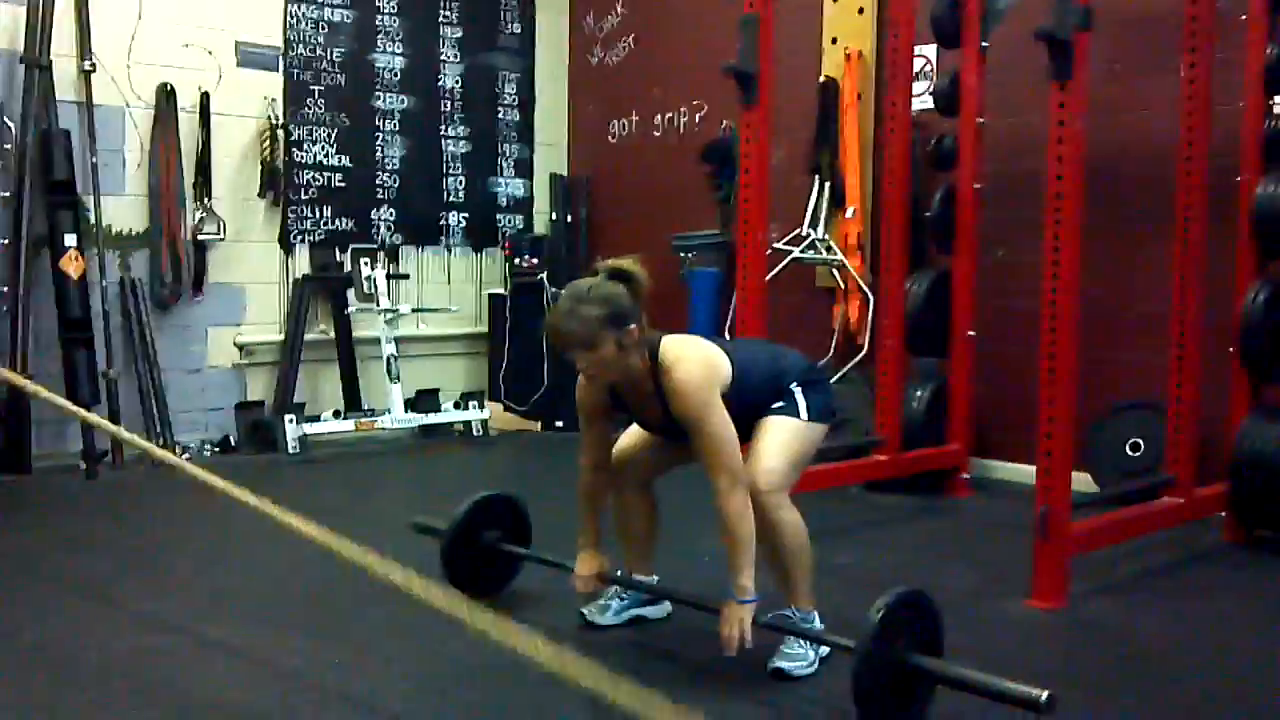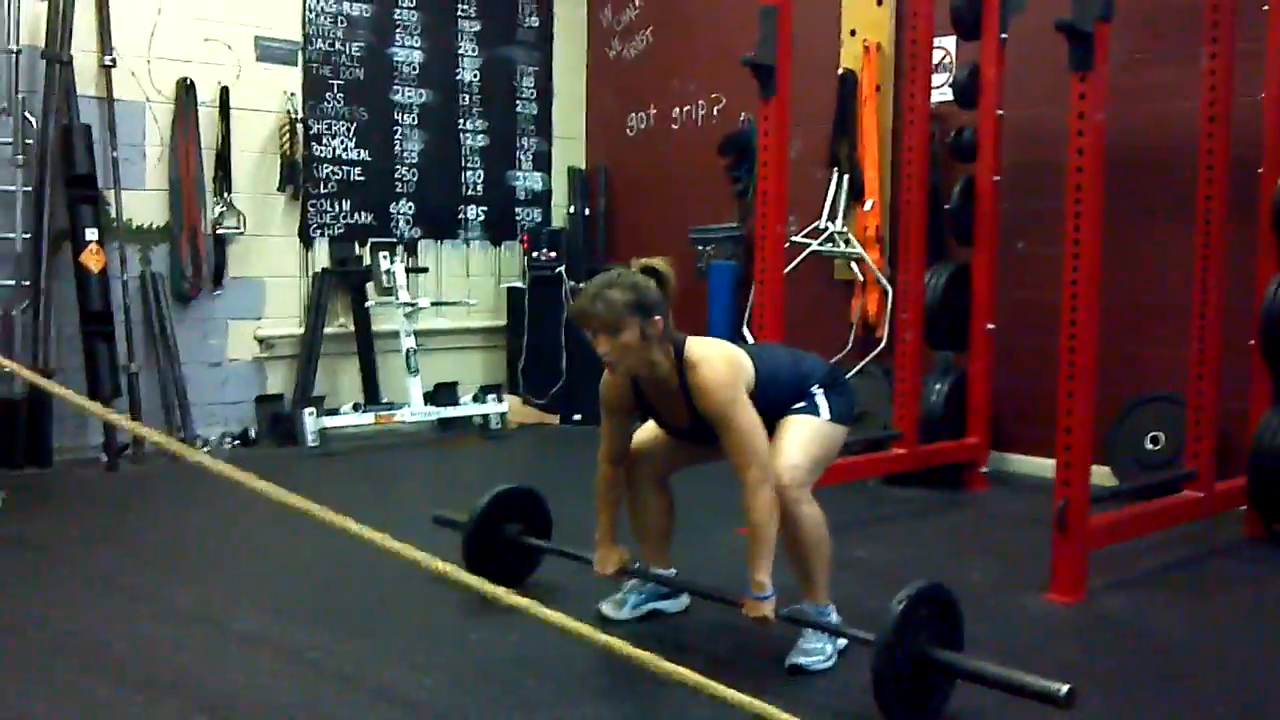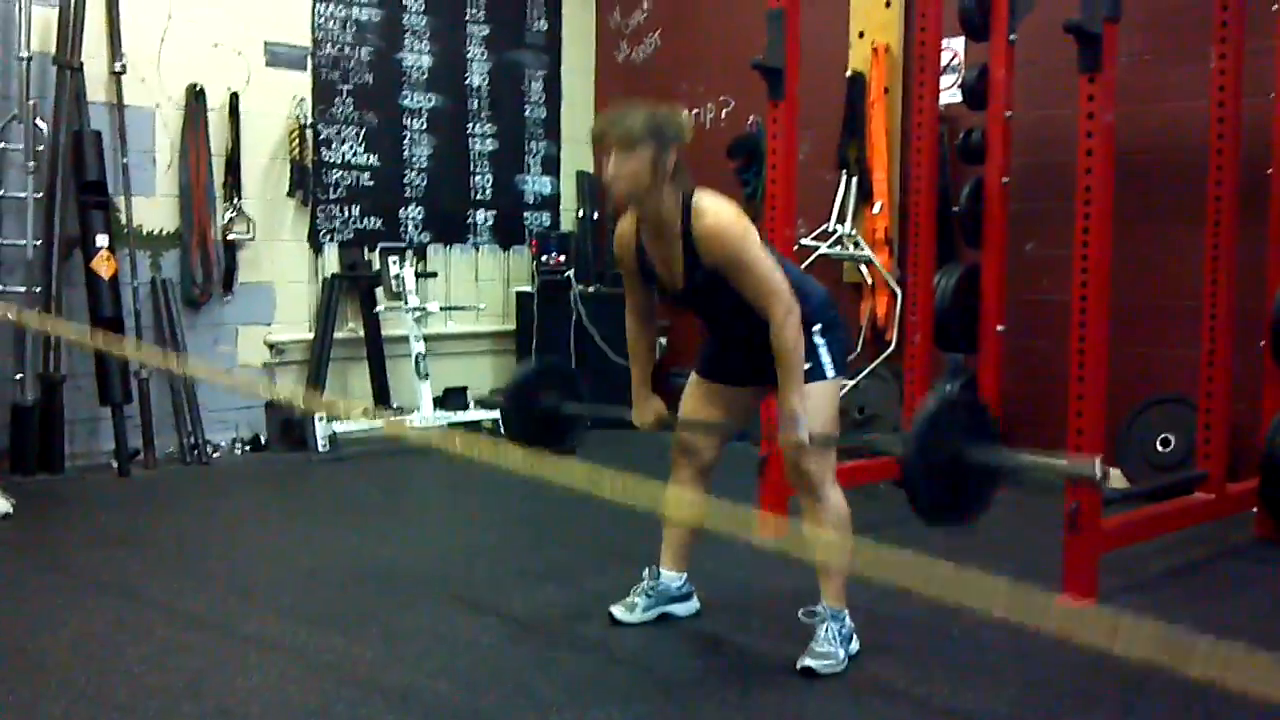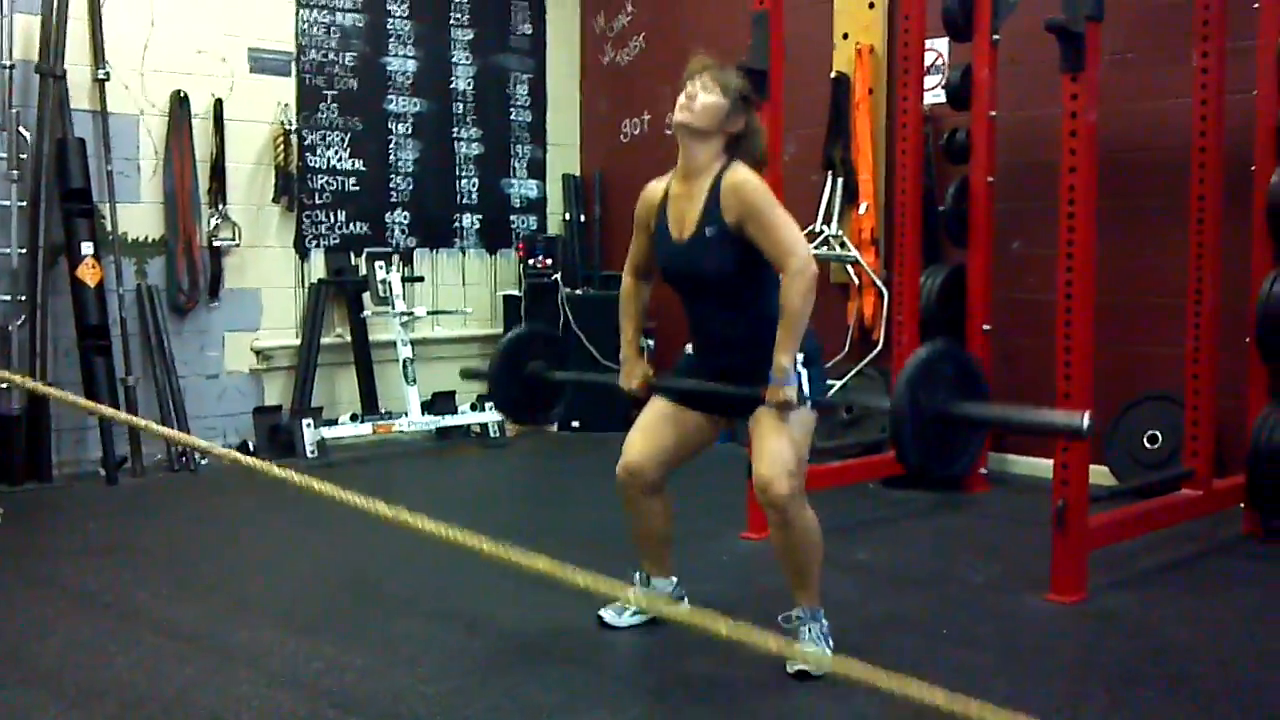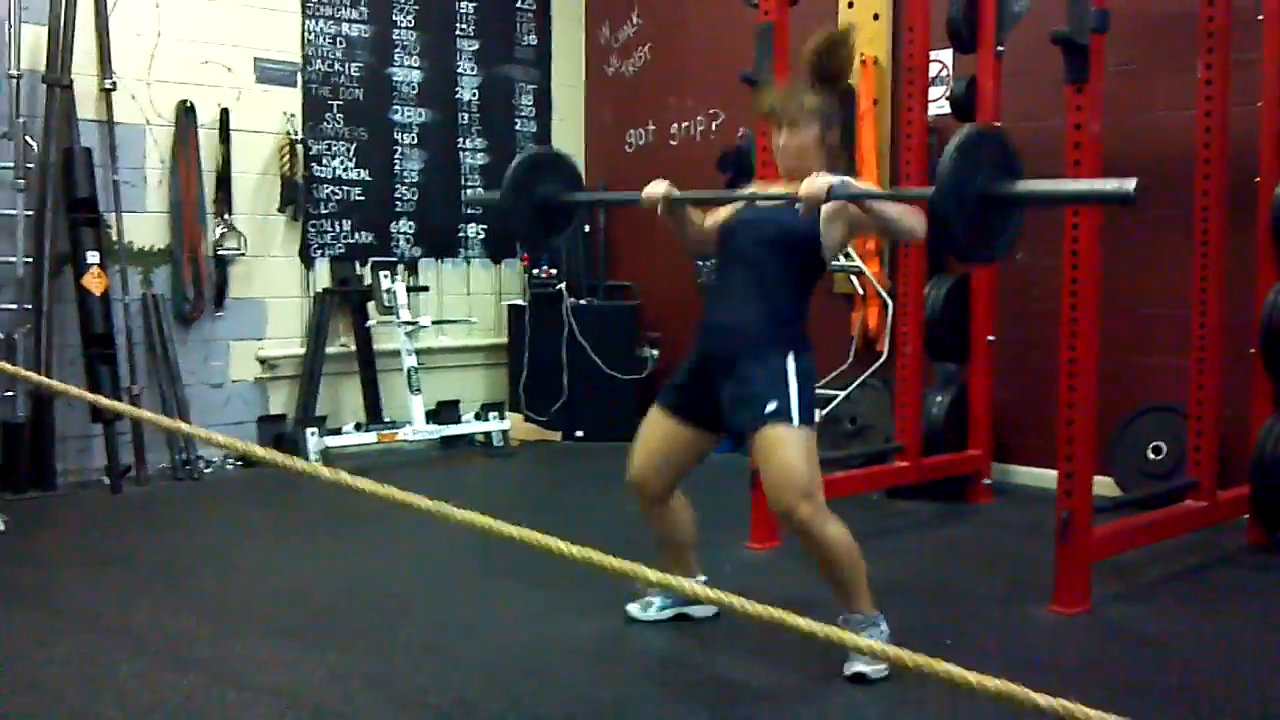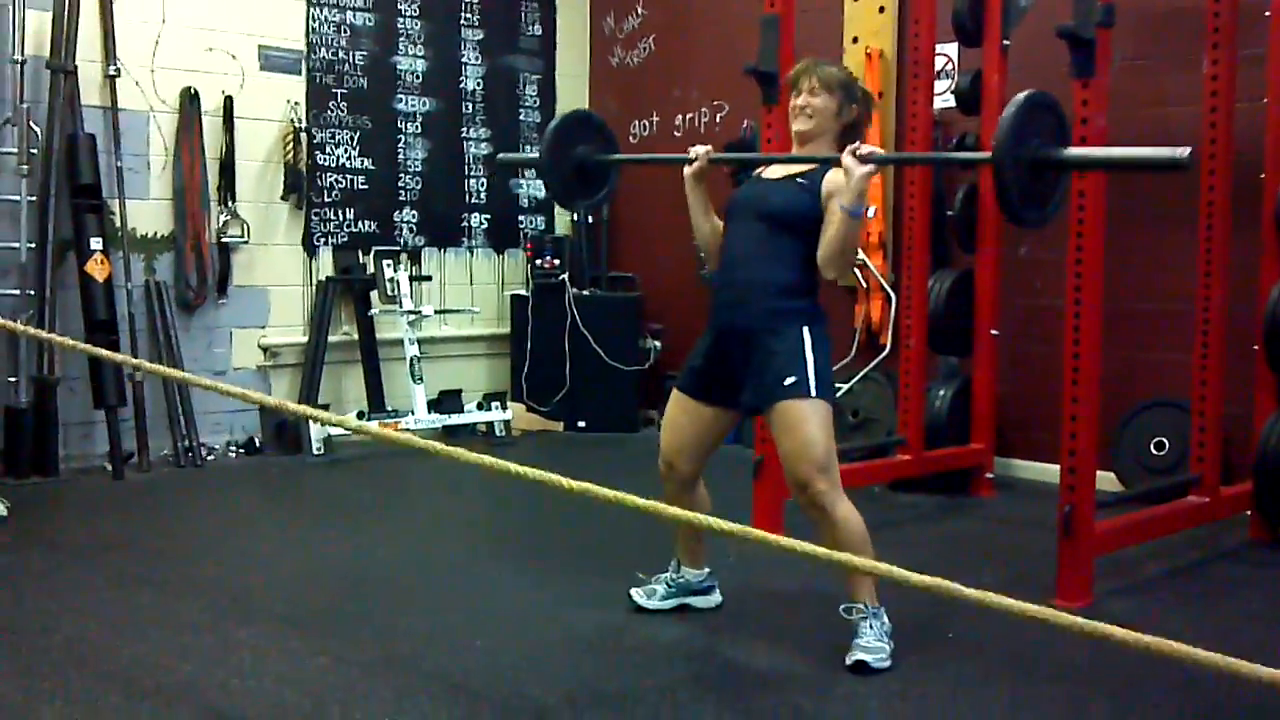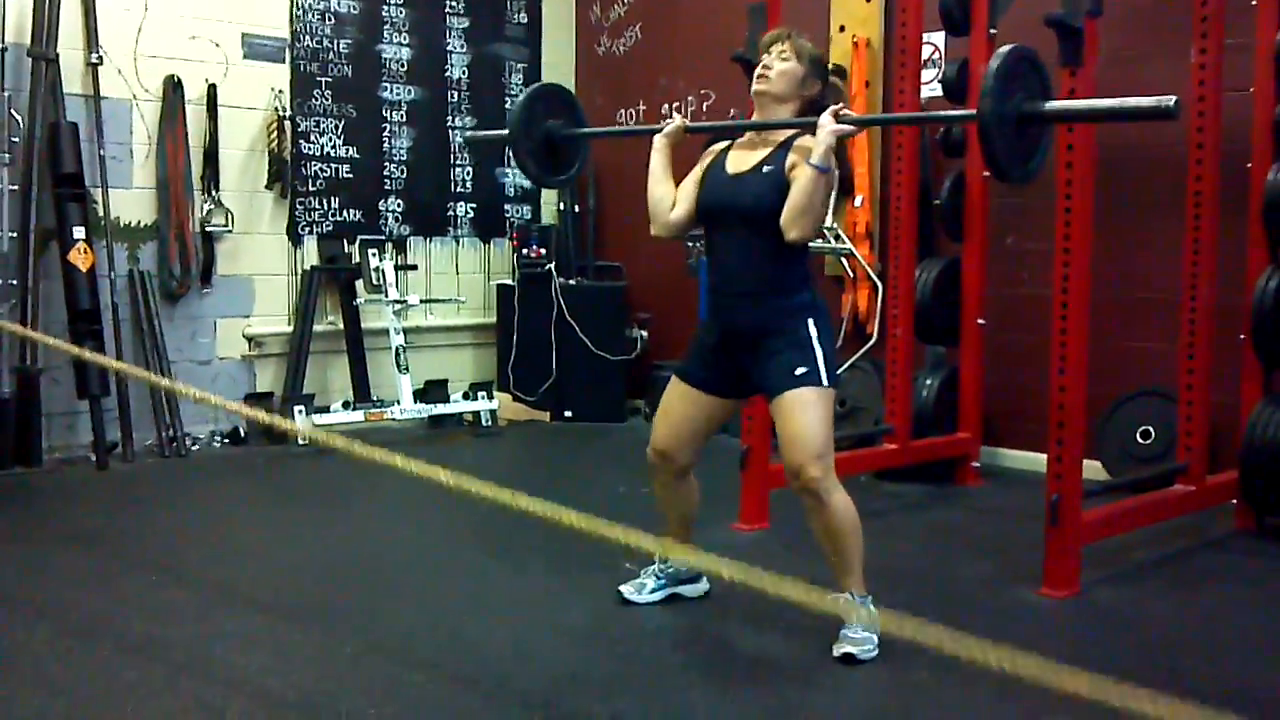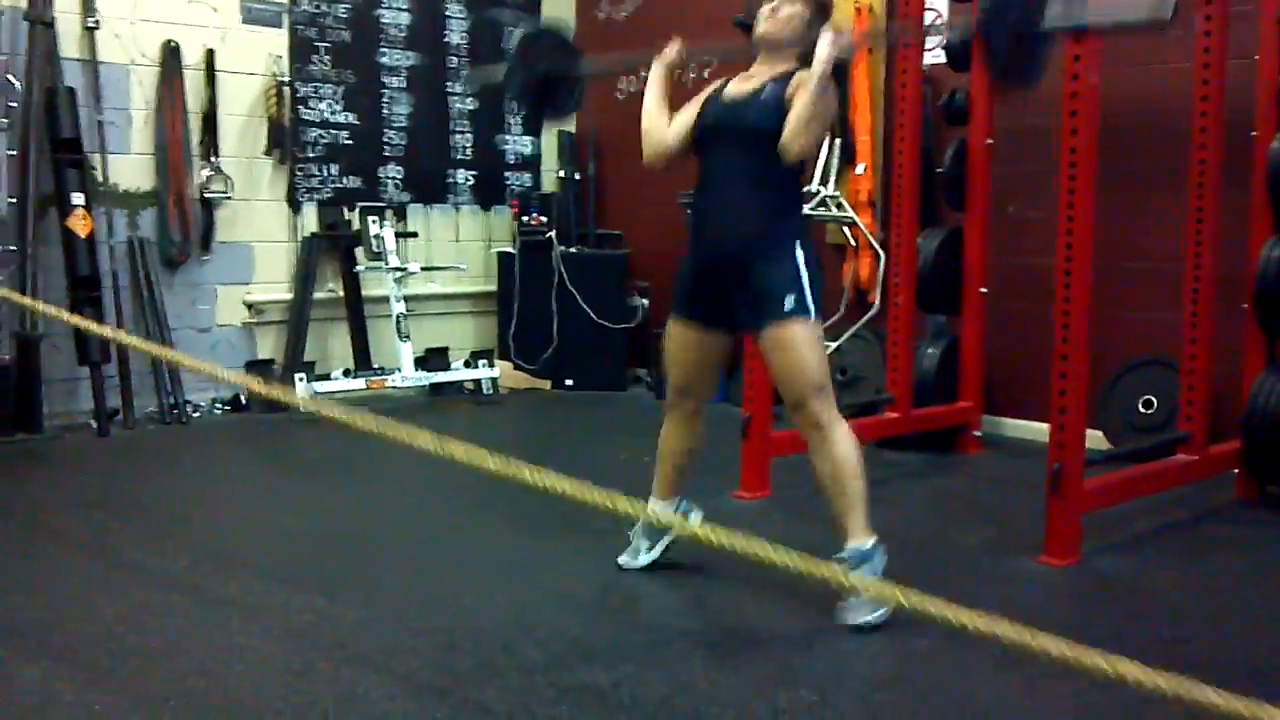
dt=0.5s
person 1, frame 1
left shoulder: (684, 374)
right shoulder: (594, 385)
left elbow: (731, 486)
right elbow: (595, 466)
left wrist: (744, 594)
right wrist: (589, 548)
left hip: (790, 388)
right hip: (731, 396)
left knee: (764, 487)
right knee: (624, 463)
left ankle: (804, 621)
right ankle: (642, 587)
person 1, frame 2
left shoulder: (710, 375)
right shoulder: (618, 381)
left elbow: (757, 481)
right elbow: (613, 461)
left wrist: (760, 587)
right wrist: (606, 542)
left hip: (814, 393)
right hip: (752, 400)
left knee: (786, 482)
right knee: (643, 458)
left ankle: (823, 617)
right ankle: (658, 582)
person 1, frame 3
left shoulder: (714, 221)
right shoulder: (628, 234)
left elbow: (782, 308)
right elbow: (640, 315)
left wrist: (793, 407)
right wrist: (642, 394)
left hip: (806, 330)
right hip: (734, 341)
left knee: (810, 469)
right knee: (688, 453)
left ankle: (835, 621)
right ankle: (671, 583)
person 1, frame 4
left shoulder: (743, 186)
right shoulder: (655, 197)
left elbow: (802, 270)
right elbow: (636, 276)
left wrist: (783, 369)
right wrist: (630, 355)
left hip: (775, 361)
right hip: (708, 360)
left knee: (777, 487)
right knee: (634, 471)
left ankle: (811, 620)
right ankle: (658, 586)
person 1, frame 5
left shoulder: (836, 199)
right shoulder: (756, 198)
left elbow: (913, 227)
right elbow: (701, 235)
left wrist: (839, 193)
right wrist: (669, 204)
left hip: (770, 362)
right hip: (706, 360)
left knee: (799, 506)
right knee: (646, 481)
left ankle: (867, 621)
right ankle: (687, 586)
person 1, frame 6
left shoulder: (837, 178)
right shoulder: (764, 173)
left elbow: (833, 265)
right elbow: (717, 250)
left wrist: (854, 190)
right wrist: (695, 184)
left hip: (787, 337)
right hip: (722, 335)
left knee: (815, 485)
right knee: (676, 466)
left ankle: (869, 614)
right ankle: (692, 576)
person 1, frame 7
left shoulder: (805, 150)
right shoulder: (718, 152)
left elbow: (796, 228)
right elbow: (665, 222)
left wrist: (824, 147)
right wrist: (661, 145)
left hip: (790, 330)
right hip: (722, 330)
left knee: (810, 473)
right knee: (666, 454)
left ankle: (856, 606)
right ankle: (679, 567)
person 1, frame 8
left shoulder: (807, 84)
right shoulder: (720, 90)
left elbow: (797, 145)
right elbow: (657, 147)
left wrist: (823, 63)
right wrist: (658, 75)
left hip: (774, 261)
right hip: (707, 264)
left knee: (813, 408)
right knee: (683, 396)
left ankle: (862, 552)
right ankle: (665, 516)
